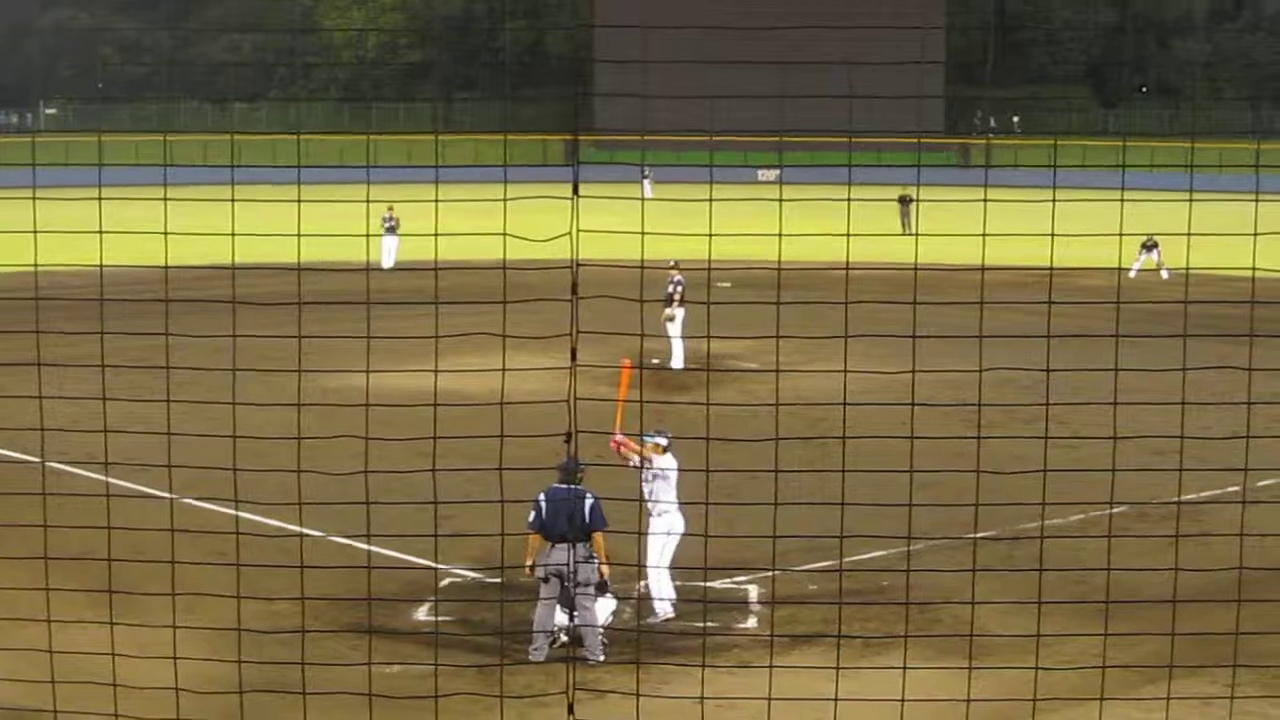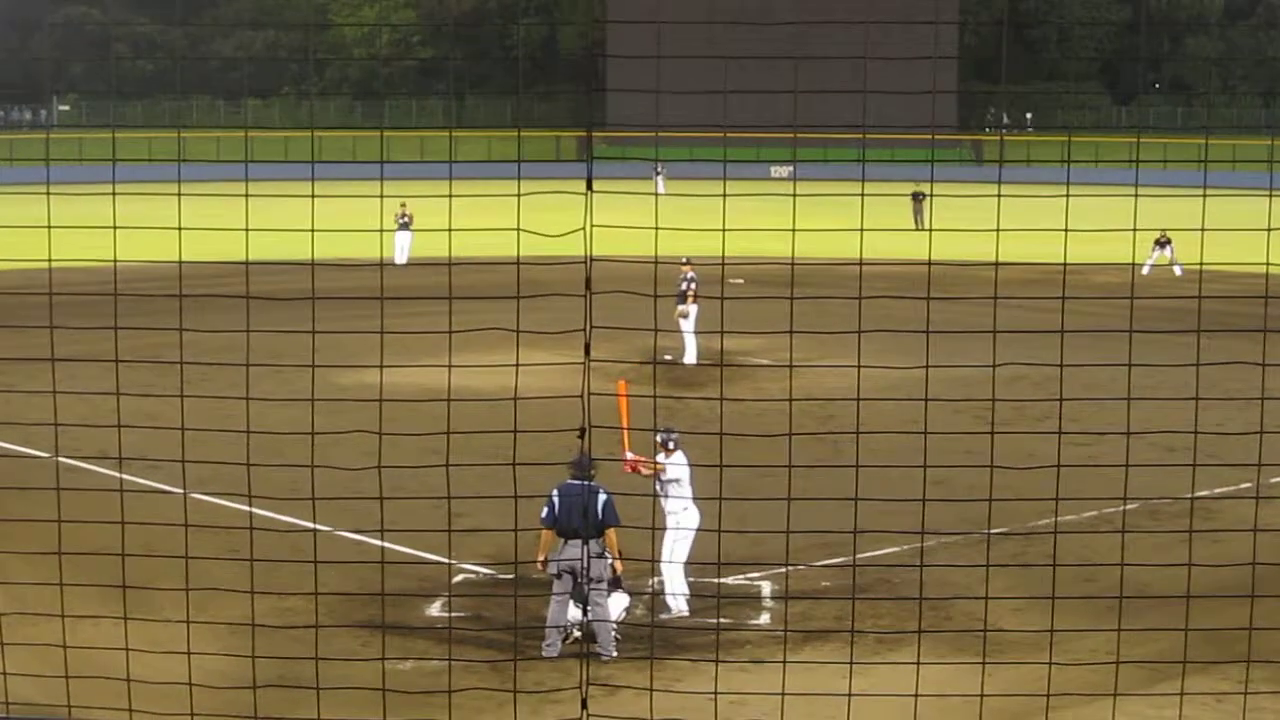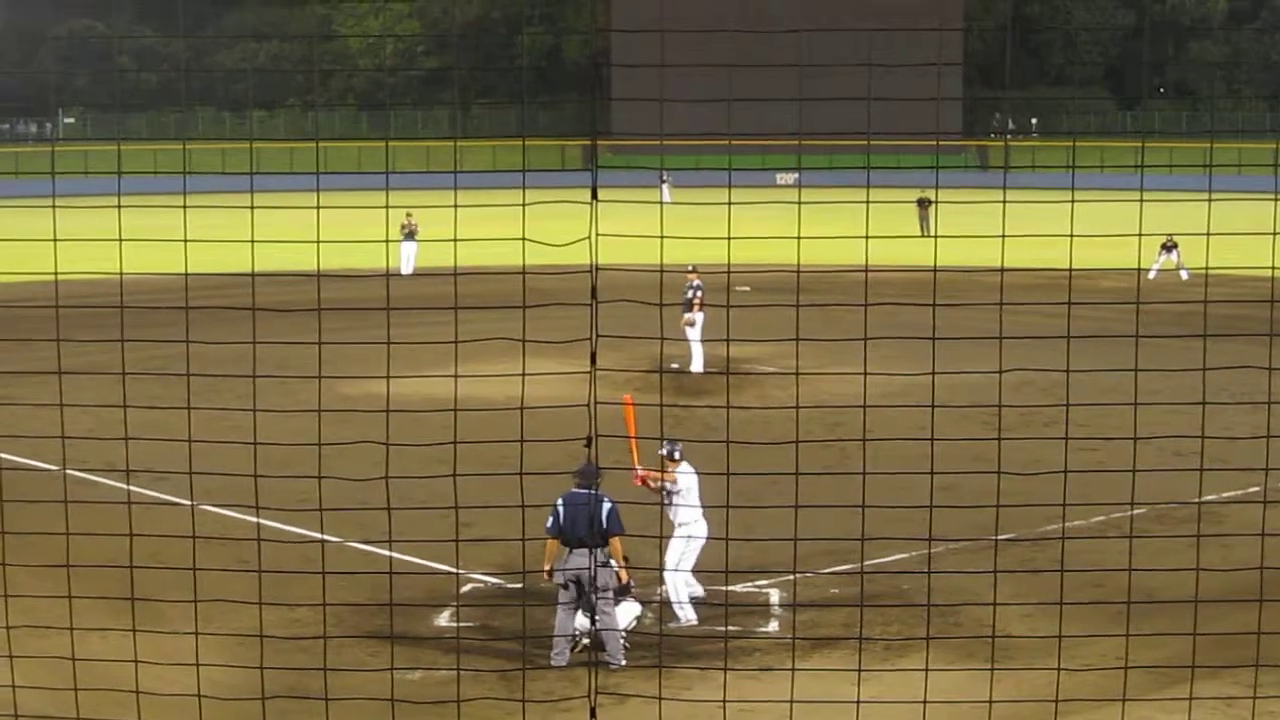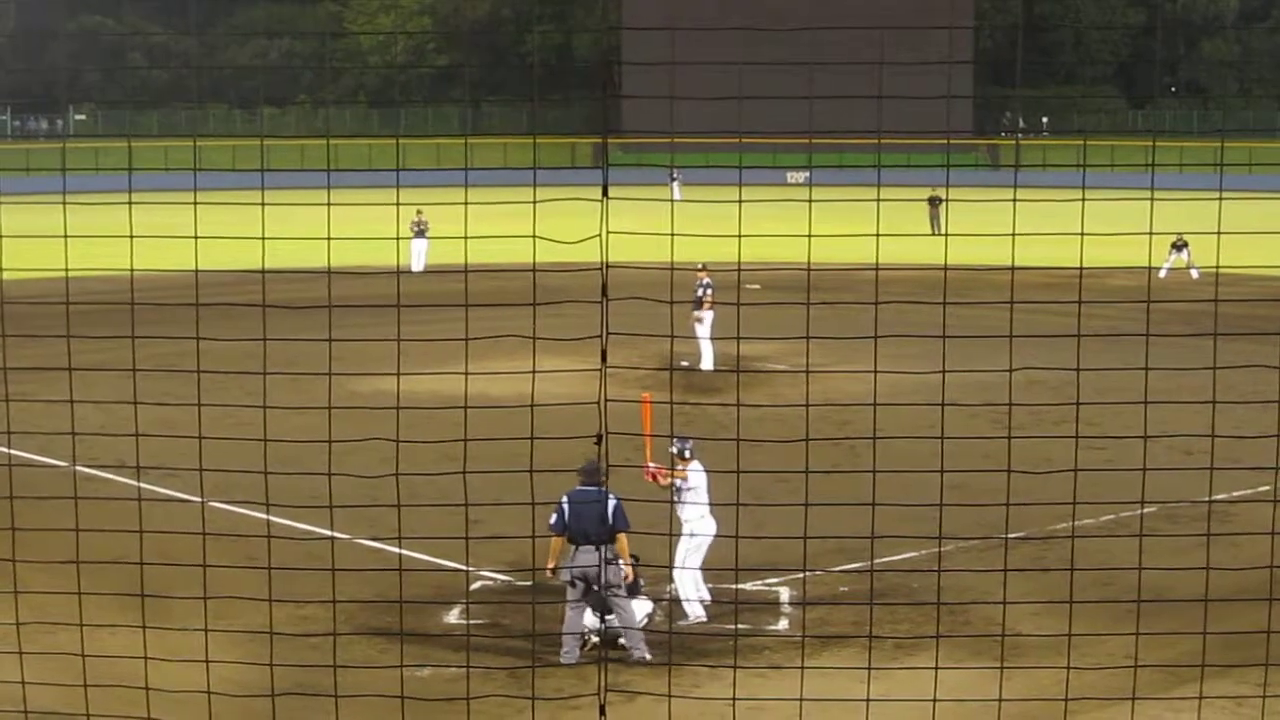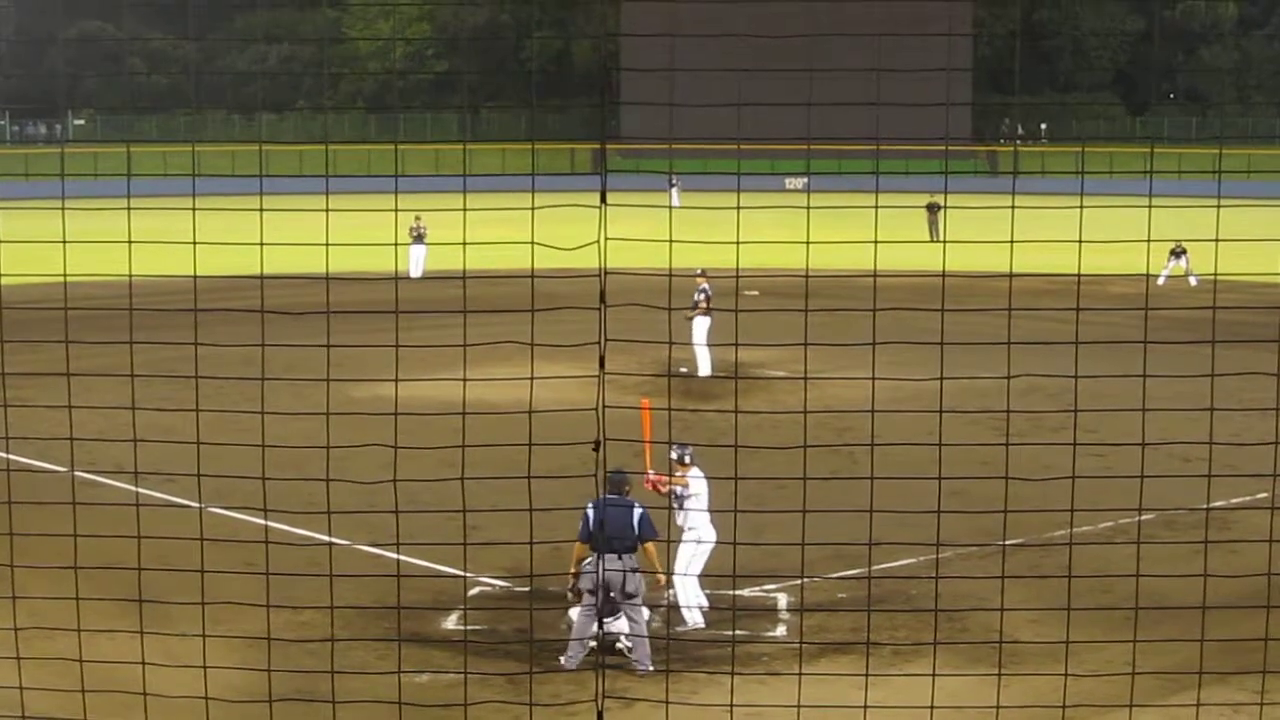
dt=0.7s
person 1, frame 1
left shoulder: (545, 496)
right shoulder: (588, 498)
left elbow: (534, 532)
right elbow: (597, 534)
left wrist: (530, 558)
right wrist: (603, 562)
left hip: (553, 554)
right hip: (580, 555)
left knee: (546, 603)
right knee: (586, 605)
left ankle: (538, 652)
right ankle: (594, 653)
person 1, frame 2
left shoulder: (558, 492)
right shoulder: (601, 494)
left elbow: (547, 528)
right elbow: (609, 530)
left wrist: (542, 554)
right wrist: (615, 558)
left hip: (566, 551)
right hip: (592, 552)
left knee: (559, 600)
right knee: (598, 601)
left ankle: (551, 648)
right ankle: (606, 649)
person 1, frame 3
left shoulder: (562, 502)
right shoulder: (605, 503)
left elbow: (553, 538)
right elbow: (614, 539)
left wrist: (548, 564)
right wrist: (621, 567)
left hip: (570, 560)
right hip: (597, 562)
left knee: (566, 609)
right knee: (606, 610)
left ankle: (559, 657)
right ankle: (615, 658)
person 1, frame 4
left shoulder: (568, 499)
right shoulder: (611, 500)
left elbow: (557, 535)
right elbow: (620, 535)
left wrist: (552, 561)
right wrist: (627, 564)
left hip: (578, 558)
right hip: (604, 558)
left knee: (574, 607)
right knee: (621, 605)
left ankle: (569, 655)
right ankle: (638, 650)
person 1, frame 5
left shoulder: (592, 508)
right shoulder: (636, 509)
left elbow: (581, 542)
right elbow: (648, 544)
left wrist: (574, 567)
right wrist: (658, 570)
left hip: (597, 566)
right hip: (625, 568)
left knee: (586, 614)
right knee: (636, 617)
left ankle: (571, 659)
right ankle: (642, 663)
person 2, frame 1
left shoulder: (668, 462)
right shoulder: (650, 459)
left elbow: (648, 457)
right elbow: (630, 456)
left wrist: (626, 442)
right wrist: (619, 447)
left hip: (668, 520)
right hip: (657, 518)
left knee: (655, 565)
right knee: (659, 563)
left ankle: (664, 609)
right ankle: (667, 599)
person 2, frame 2
left shoulder: (678, 463)
right shoulder: (664, 457)
left elbow: (659, 468)
right elbow: (650, 472)
left wrist: (636, 459)
right wrist: (636, 467)
left hip: (682, 517)
right hip: (679, 516)
left knee: (669, 562)
right knee: (675, 559)
left ankle: (679, 607)
right ankle: (681, 594)
person 2, frame 3
left shoulder: (686, 472)
right shoulder: (671, 471)
left elbow: (670, 478)
right elbow: (659, 488)
left wrist: (646, 473)
right wrist: (645, 480)
left hip: (691, 529)
right hip: (683, 528)
left knee: (672, 572)
right knee: (672, 563)
left ankle: (687, 616)
right ankle: (694, 591)
person 2, frame 4
left shoulder: (696, 471)
right shoulder: (681, 469)
left elbow: (681, 476)
right elbow: (666, 483)
left wrist: (658, 469)
right wrist: (654, 475)
left hip: (696, 526)
right hip: (701, 524)
left knee: (681, 570)
right knee: (691, 566)
left ankle: (696, 613)
right ankle: (702, 596)
person 2, frame 5
left shoulder: (697, 477)
right shoulder: (680, 476)
left elbow: (681, 482)
right elbow: (666, 491)
left wrist: (658, 478)
right wrist: (655, 484)
left hip: (699, 534)
right hip: (691, 533)
left knee: (682, 576)
right knee: (684, 572)
left ankle: (695, 620)
right ankle: (700, 603)
